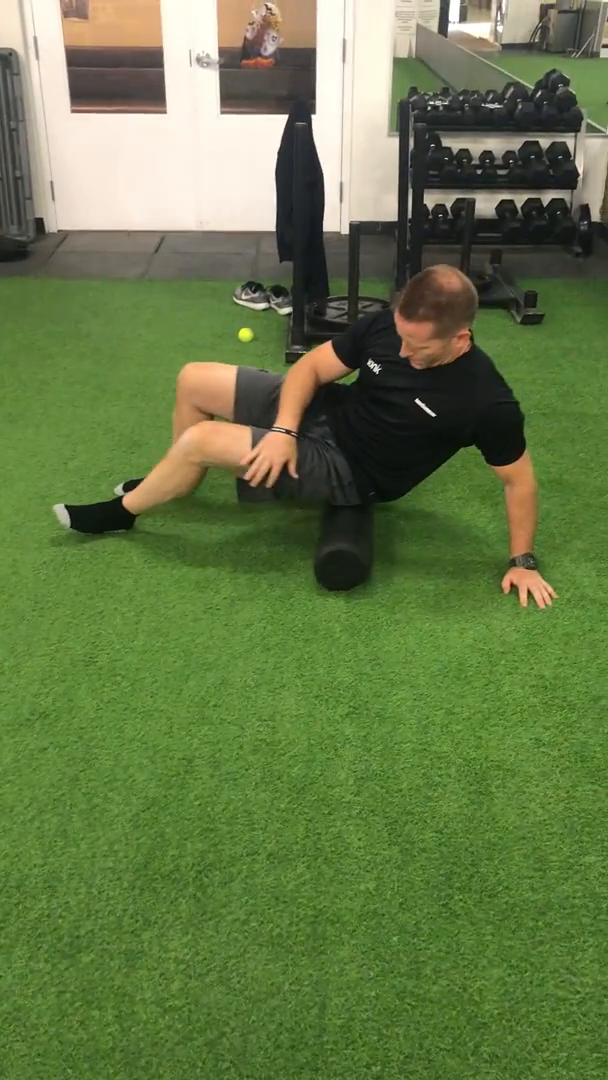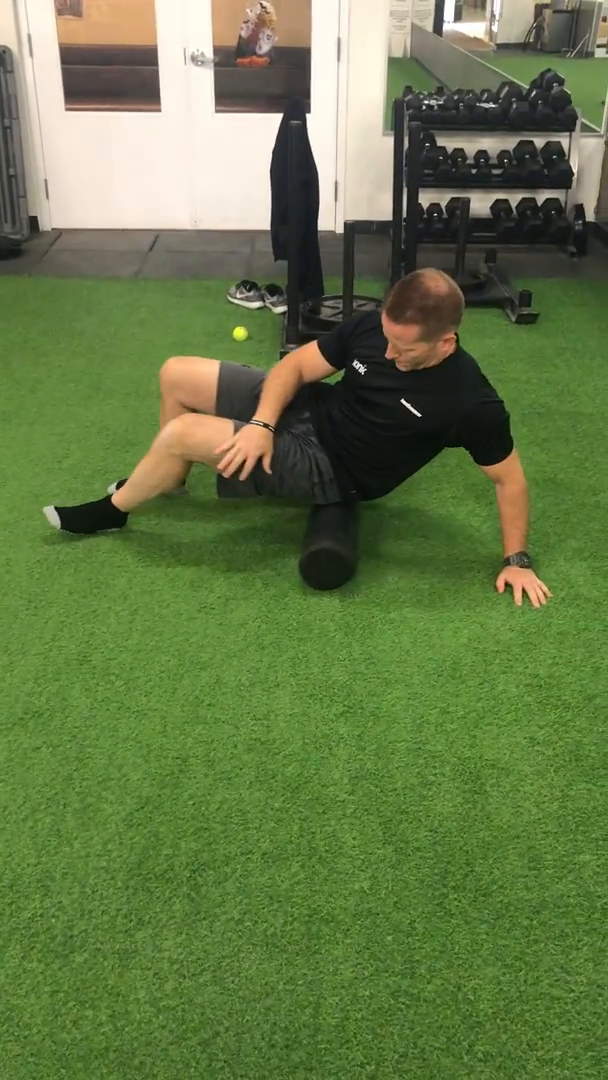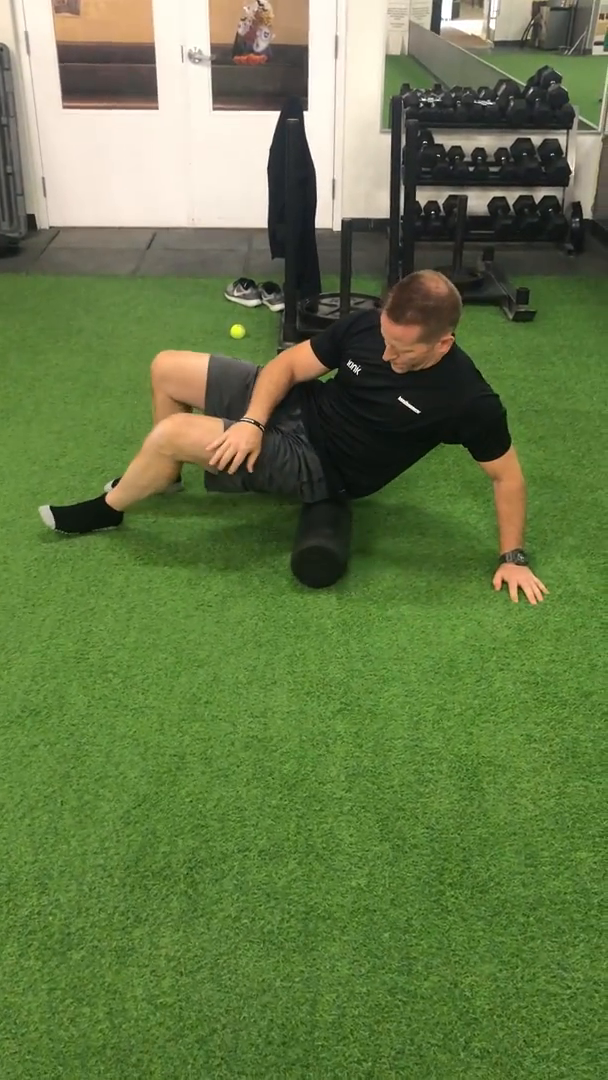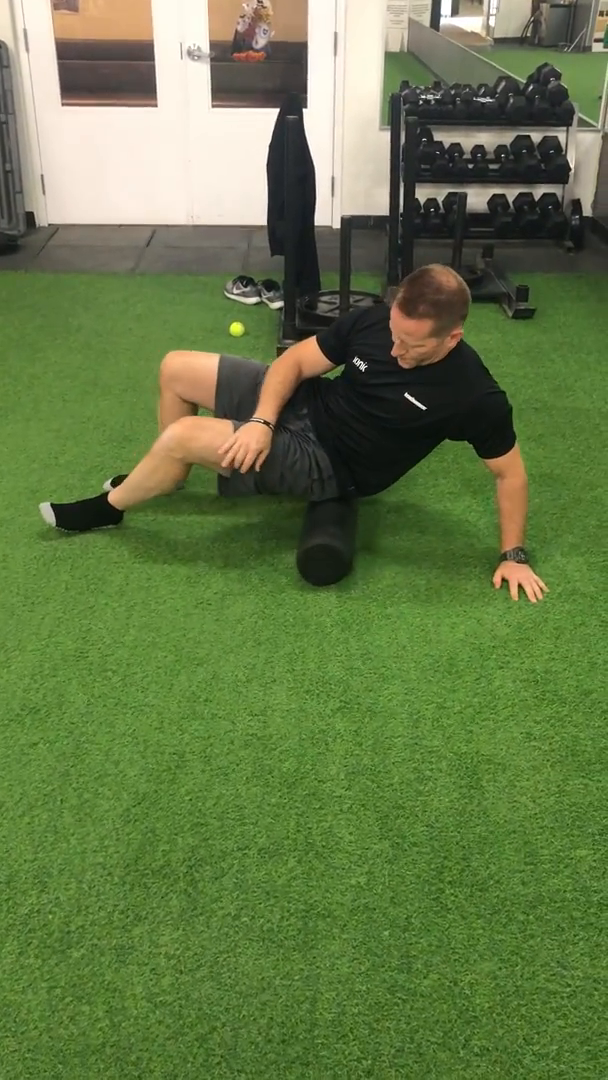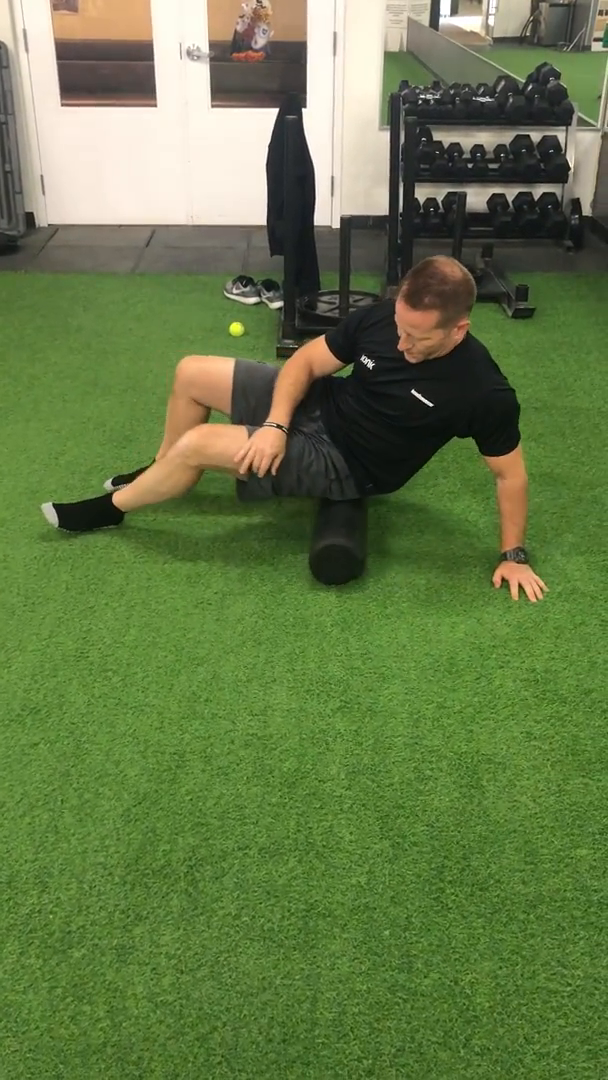
dt=0.2s
person 1, frame 1
left shoulder: (486, 402)
right shoulder: (389, 325)
left elbow: (519, 479)
right elbow: (313, 366)
left wrist: (522, 562)
right wrist: (284, 430)
left hip: (347, 470)
right hip: (324, 411)
left knee: (198, 440)
right knee: (193, 380)
left ankle: (121, 513)
right ankle: (169, 481)
person 1, frame 2
left shoulder: (470, 403)
right shoulder: (375, 327)
left elbow: (508, 477)
right elbow: (296, 365)
left wrist: (516, 560)
right wrist: (261, 424)
left hip: (328, 466)
right hip: (307, 408)
left knee: (179, 434)
right knee: (175, 374)
left ankle: (110, 512)
right ankle: (167, 476)
person 1, frame 3
left shoulder: (467, 400)
right shoulder: (369, 325)
left elbow: (506, 474)
right elbow: (288, 364)
left wrist: (512, 556)
right wrist: (252, 422)
left hip: (317, 462)
right hip: (296, 405)
left knee: (170, 435)
right knee: (167, 368)
left ankle: (105, 510)
right ankle: (162, 475)
person 1, frame 4
left shoulder: (475, 396)
right shoulder: (375, 321)
left elbow: (509, 472)
right elbow: (295, 361)
left wrist: (513, 555)
right wrist: (263, 422)
left hip: (327, 463)
right hip: (306, 404)
left knee: (182, 437)
right knee: (177, 368)
left ankle: (108, 507)
right ankle: (151, 475)
person 1, frame 5
left shoulder: (483, 392)
right shoulder: (382, 317)
left elbow: (510, 473)
right elbow: (306, 361)
left wrist: (513, 556)
right wrist: (275, 425)
left hip: (344, 464)
right hip: (318, 405)
left knee: (198, 445)
right knee: (191, 373)
left ankle: (110, 508)
right ankle: (158, 471)
